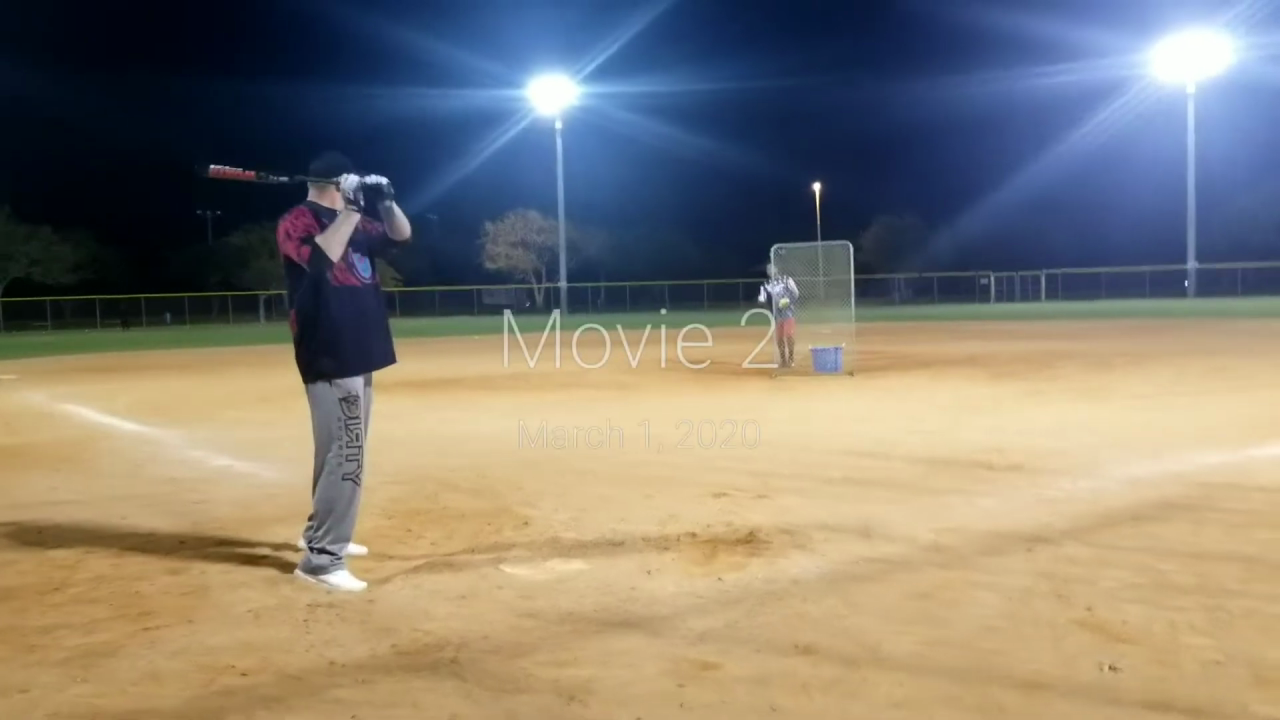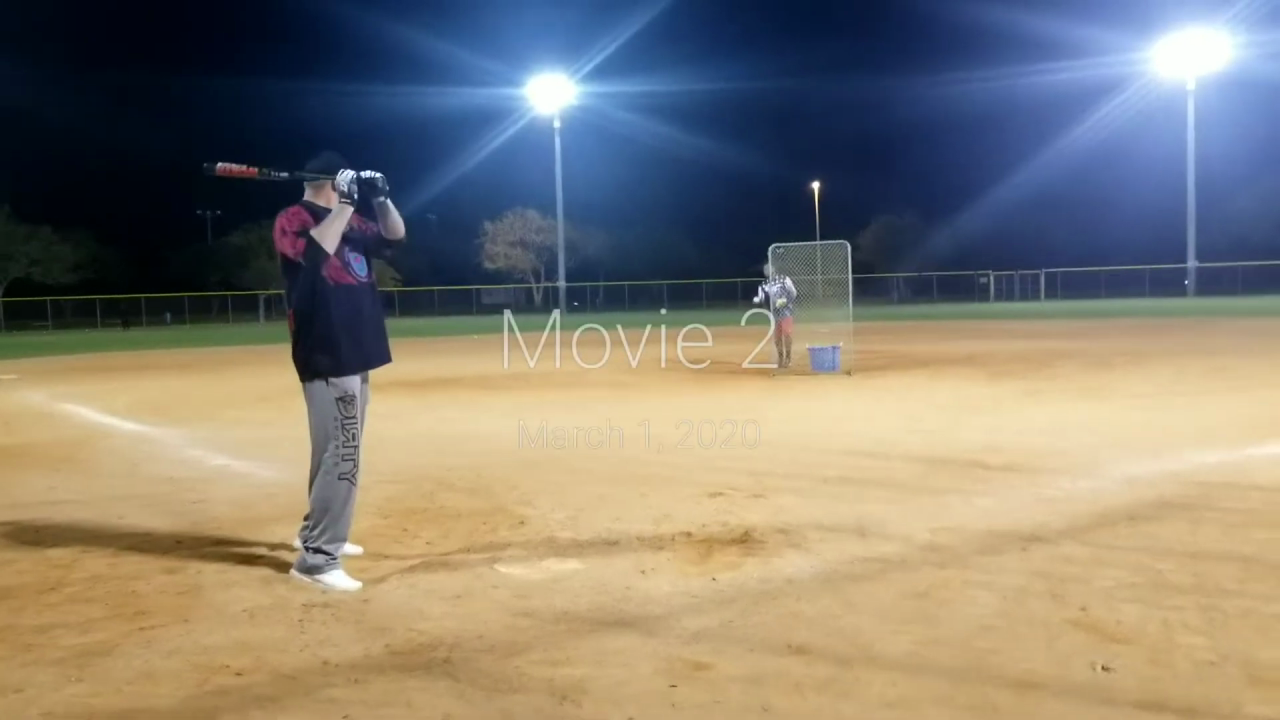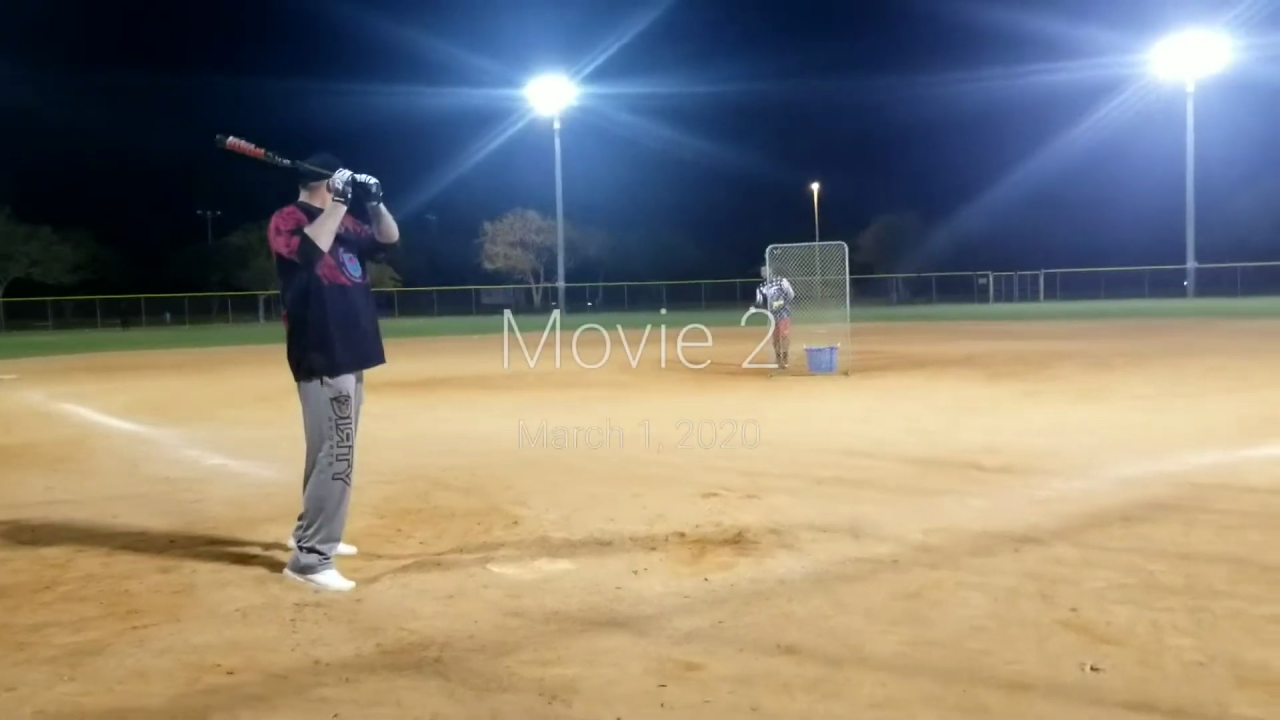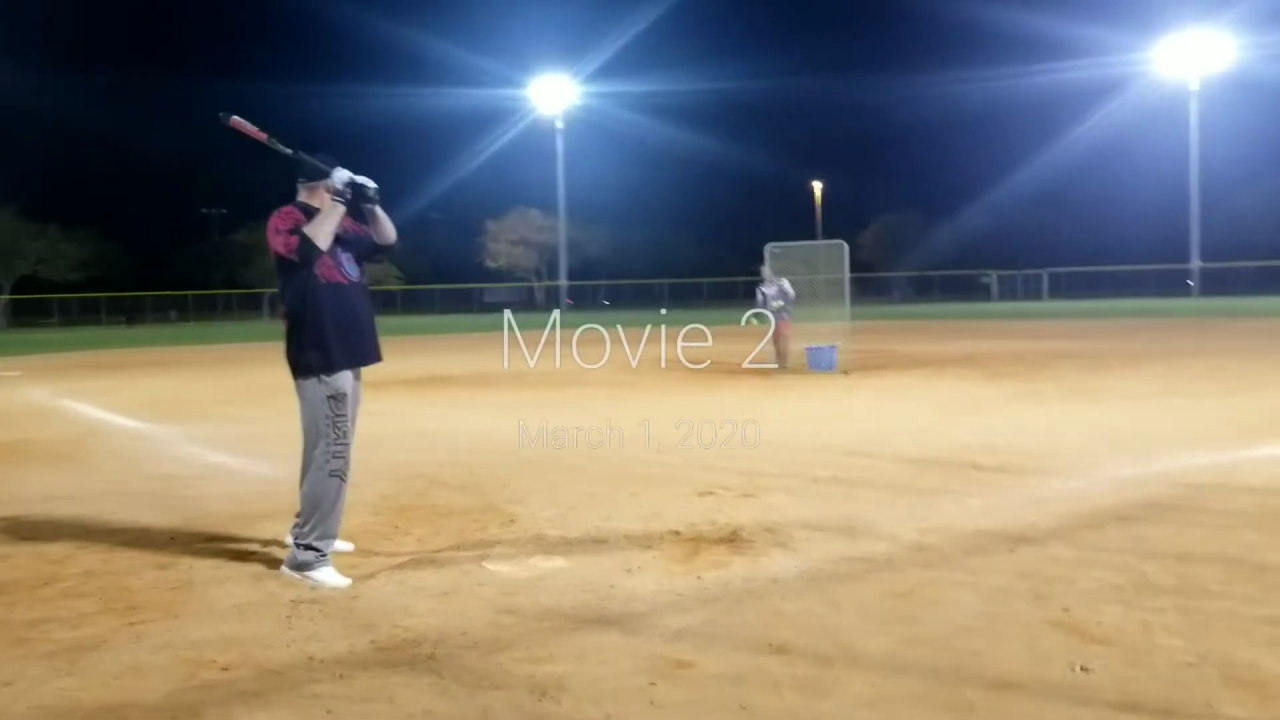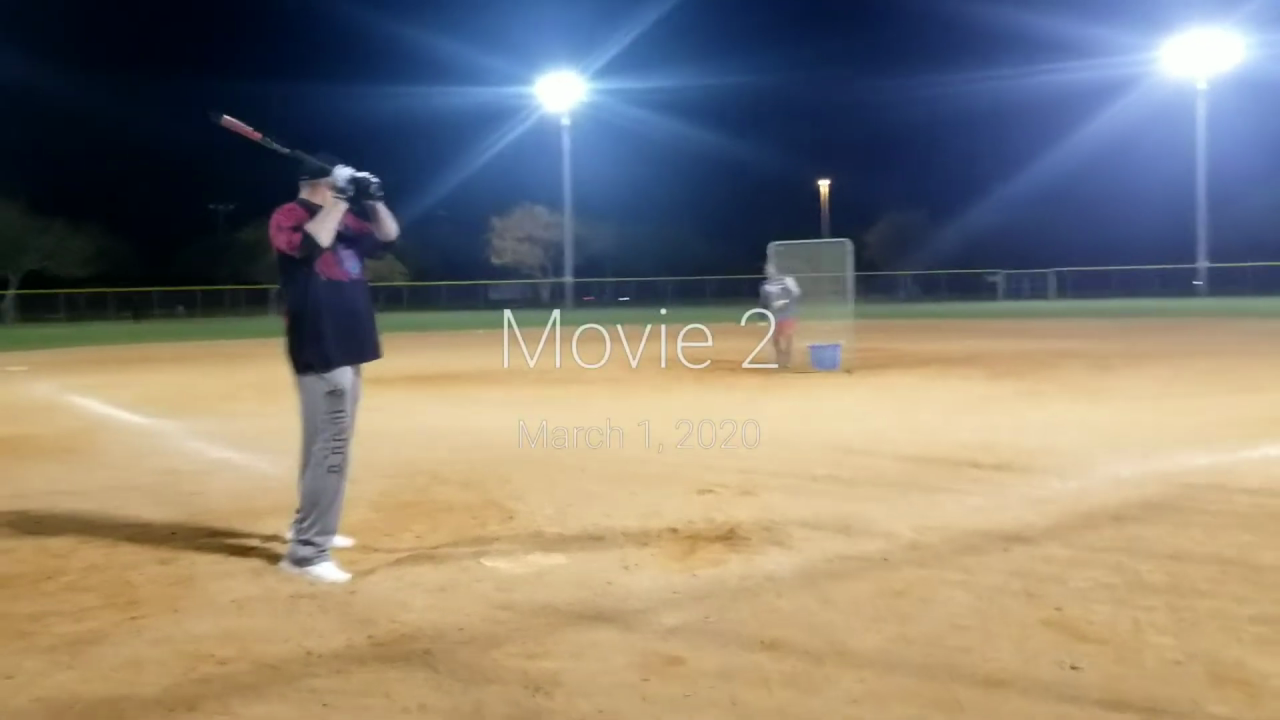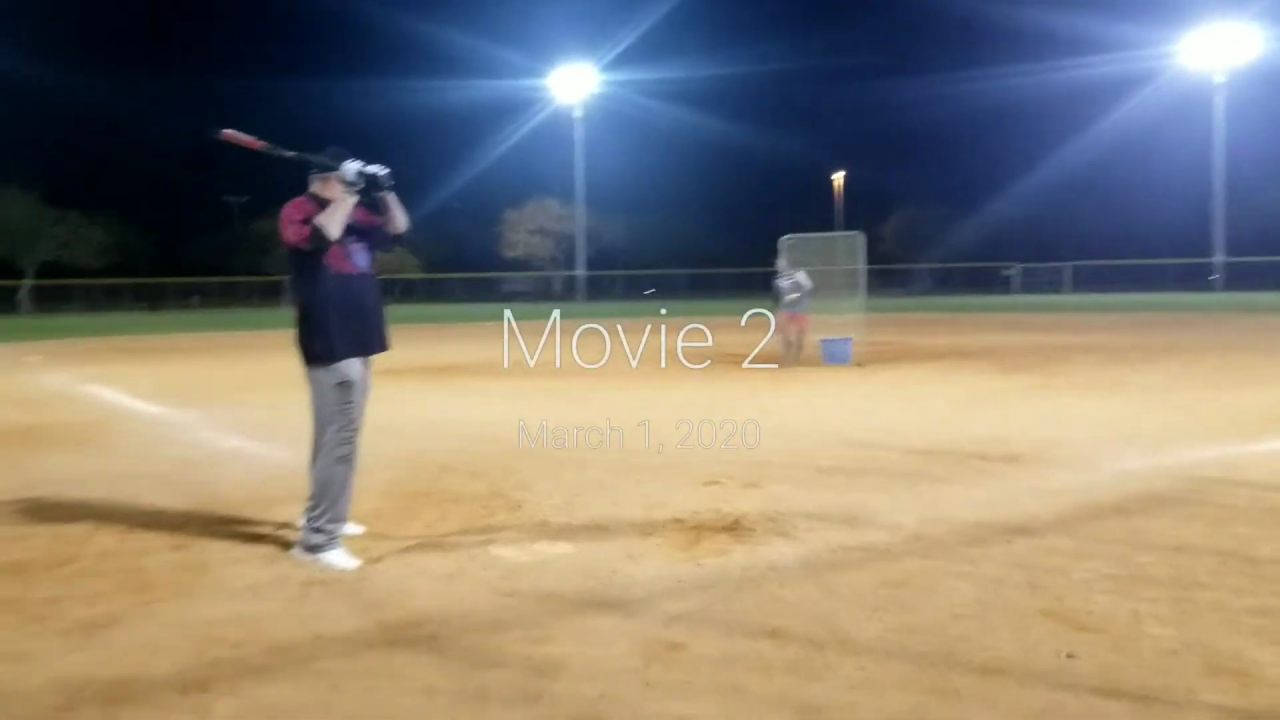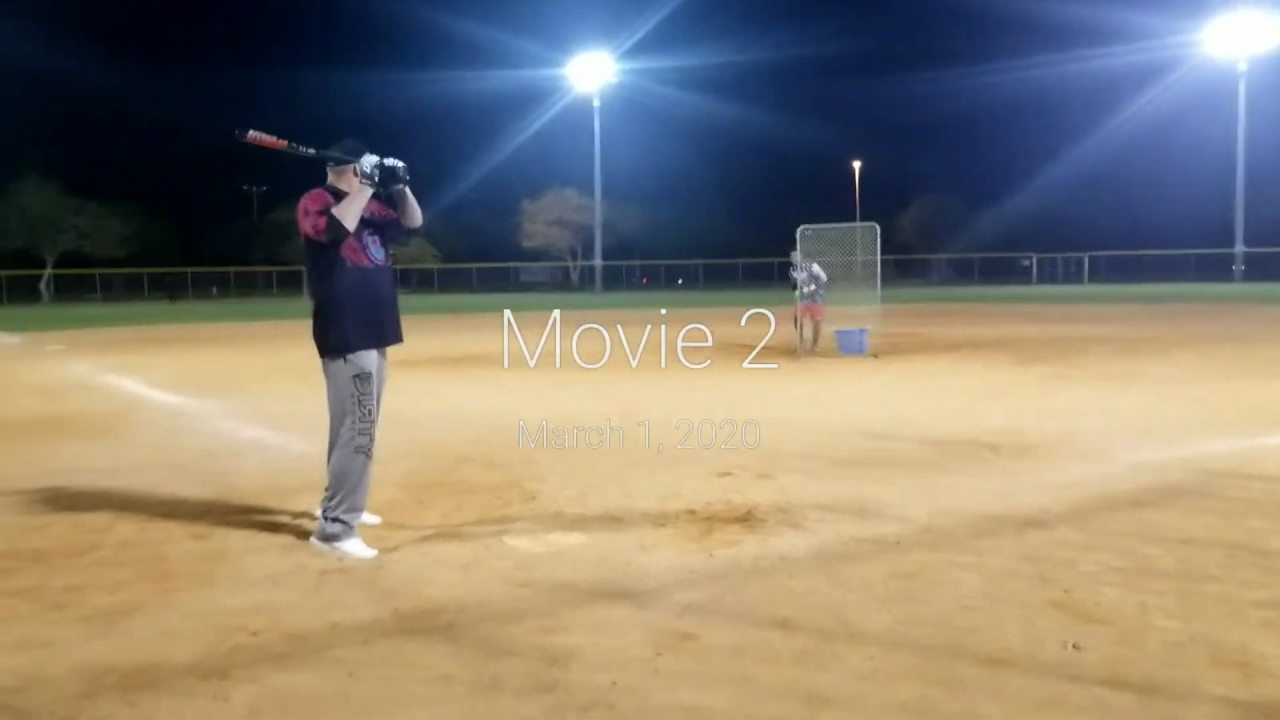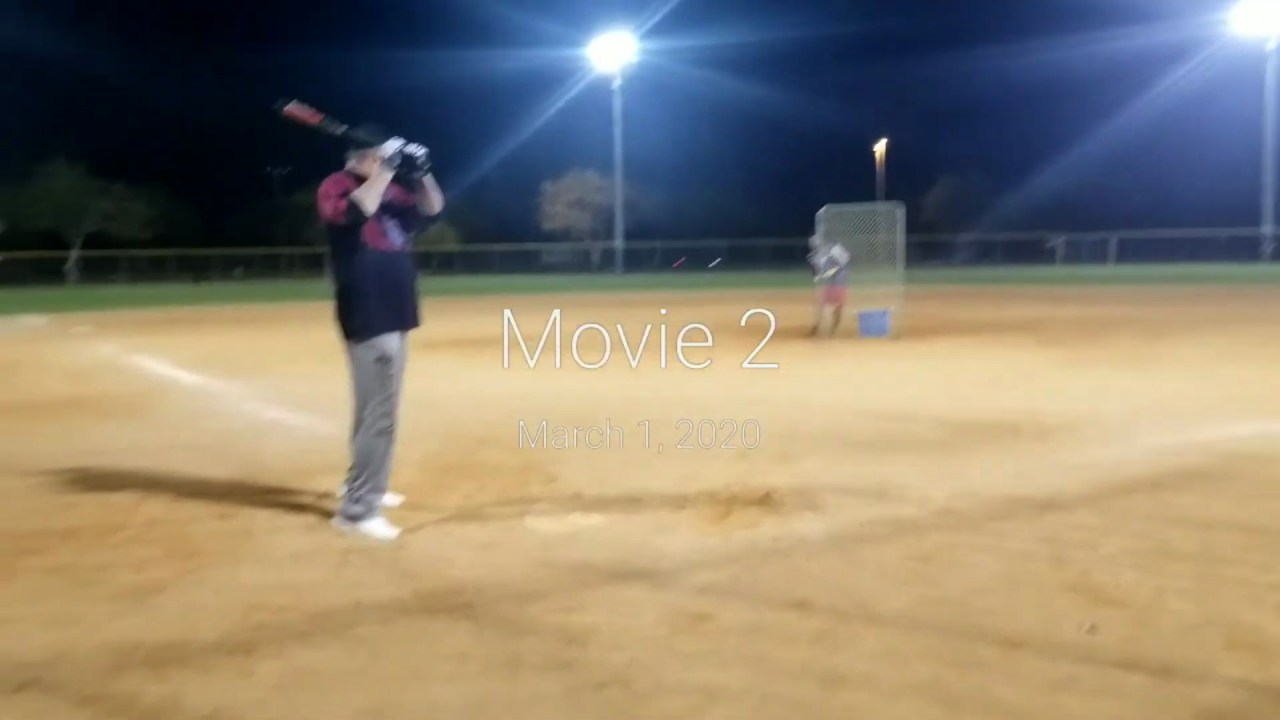
dt=0.1s
person 1, frame 1
left shoulder: (352, 221)
right shoulder: (297, 220)
left elbow: (400, 235)
right elbow: (320, 257)
left wrist: (383, 199)
right wrist: (352, 207)
left hip: (359, 352)
right hip: (330, 357)
left knee: (341, 452)
right knee: (344, 455)
left ankle: (322, 532)
right ankle: (321, 559)
person 1, frame 2
left shoulder: (348, 220)
right shoulder: (293, 218)
left elbow: (394, 235)
right elbow: (315, 252)
left wrist: (378, 196)
right wrist: (346, 201)
left hip: (355, 352)
right hip: (326, 356)
left knee: (338, 451)
right knee: (340, 455)
left ankle: (317, 532)
right ankle: (317, 558)
person 1, frame 3
left shoulder: (343, 223)
right shoulder: (288, 219)
left elbow: (388, 239)
right elbow: (309, 249)
left wrist: (372, 200)
right wrist: (339, 201)
left hip: (350, 351)
right hip: (321, 356)
left knee: (333, 450)
right knee: (334, 455)
left ankle: (312, 532)
right ankle: (310, 557)
person 1, frame 4
left shoulder: (341, 223)
right shoulder: (286, 218)
left elbow: (385, 241)
right elbow: (308, 248)
left wrist: (369, 203)
right wrist: (338, 201)
left hip: (347, 350)
right hip: (319, 354)
left knee: (331, 448)
right knee: (330, 452)
left ankle: (309, 529)
right ankle: (307, 554)
person 1, frame 5
left shoulder: (343, 219)
right shoulder: (289, 216)
left elbow: (387, 236)
right elbow: (310, 244)
left wrist: (372, 199)
right wrist: (338, 199)
left hip: (348, 347)
right hip: (319, 351)
left knee: (332, 444)
right knee: (328, 447)
left ankle: (311, 525)
right ankle: (306, 549)
person 1, frame 6
left shoulder: (354, 212)
right shoulder: (299, 209)
left elbow: (397, 229)
right elbow: (318, 237)
left wrist: (383, 191)
right wrist: (348, 192)
left hip: (357, 339)
right hip: (329, 342)
left knee: (342, 433)
right knee: (338, 437)
left ankle: (323, 513)
right ankle: (318, 536)
person 1, frame 7
left shoulder: (370, 206)
right shoulder: (316, 202)
left elbow: (412, 223)
right elbow: (335, 229)
left wrist: (399, 185)
right wrist: (366, 185)
left hip: (374, 331)
right hip: (345, 334)
left knee: (359, 424)
right knee: (357, 428)
left ankle: (340, 503)
right ankle: (334, 526)
person 1, frame 8
left shoulder: (390, 190)
right shoulder: (337, 185)
left elbow: (431, 209)
right elbow: (355, 211)
left wrist: (419, 172)
right wrist: (386, 168)
left hip: (394, 314)
right hip: (367, 317)
left knee: (382, 407)
right knee: (379, 410)
left ankle: (362, 484)
right ankle: (357, 506)
